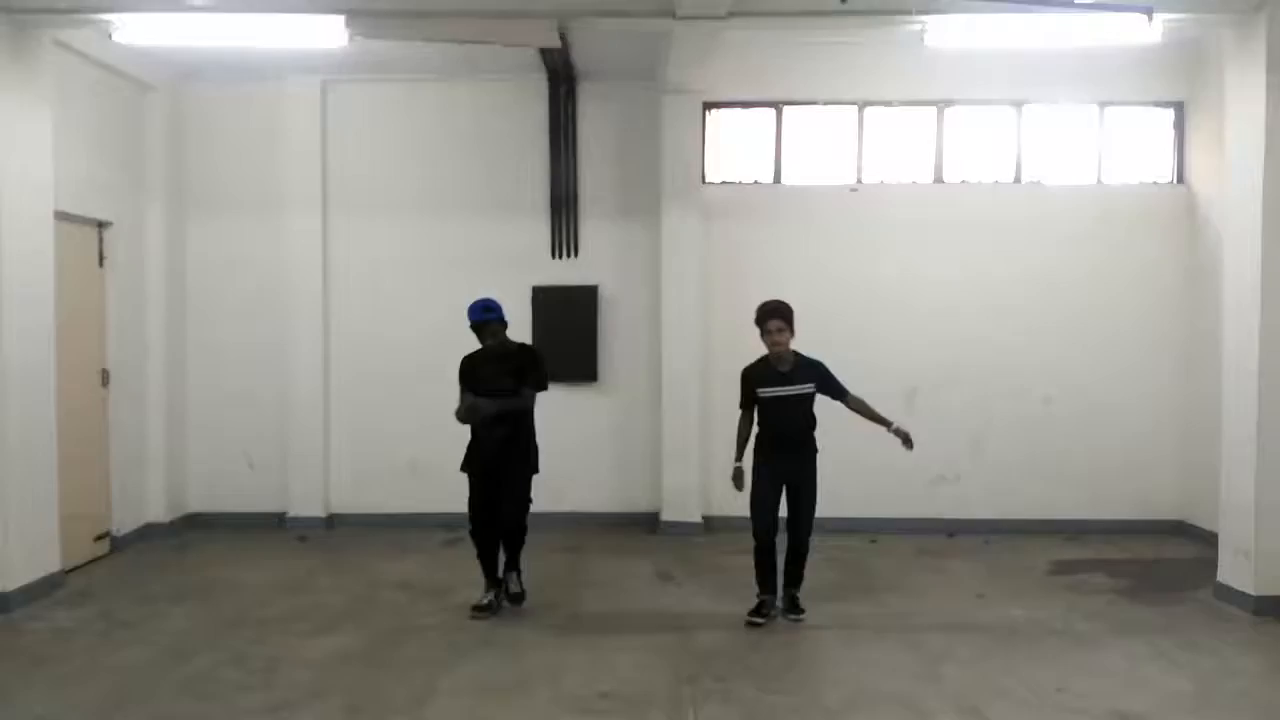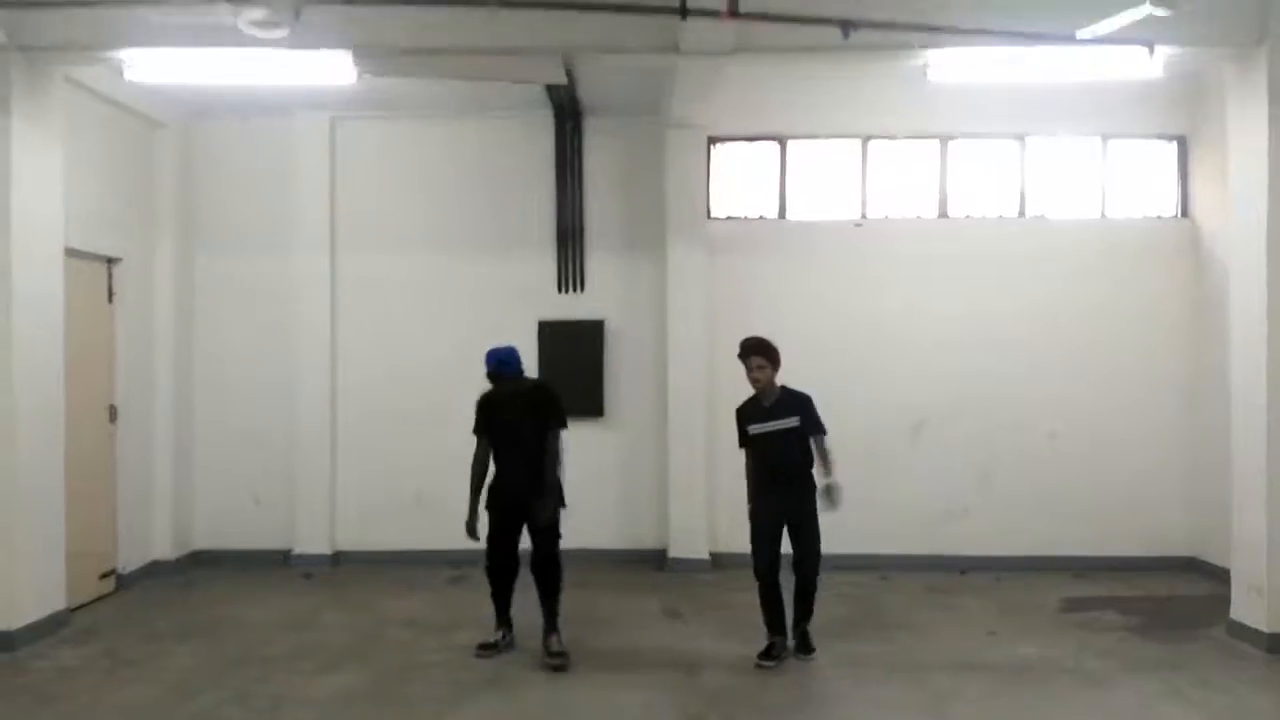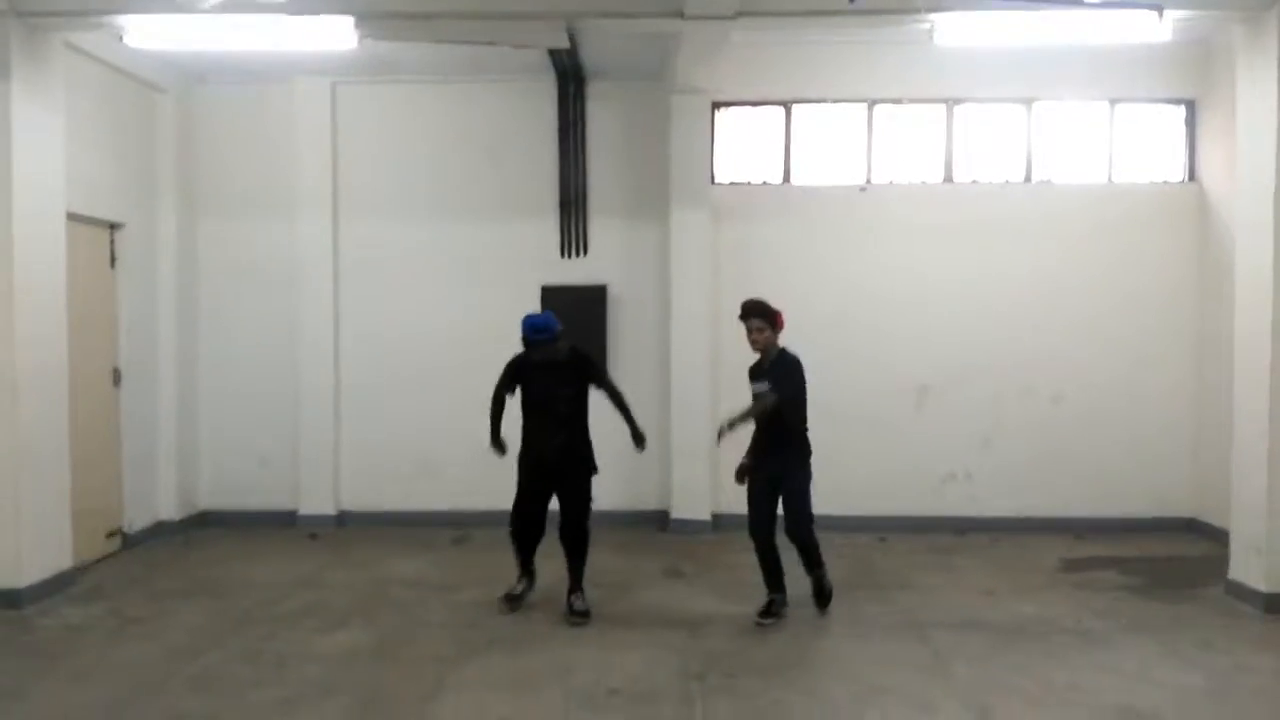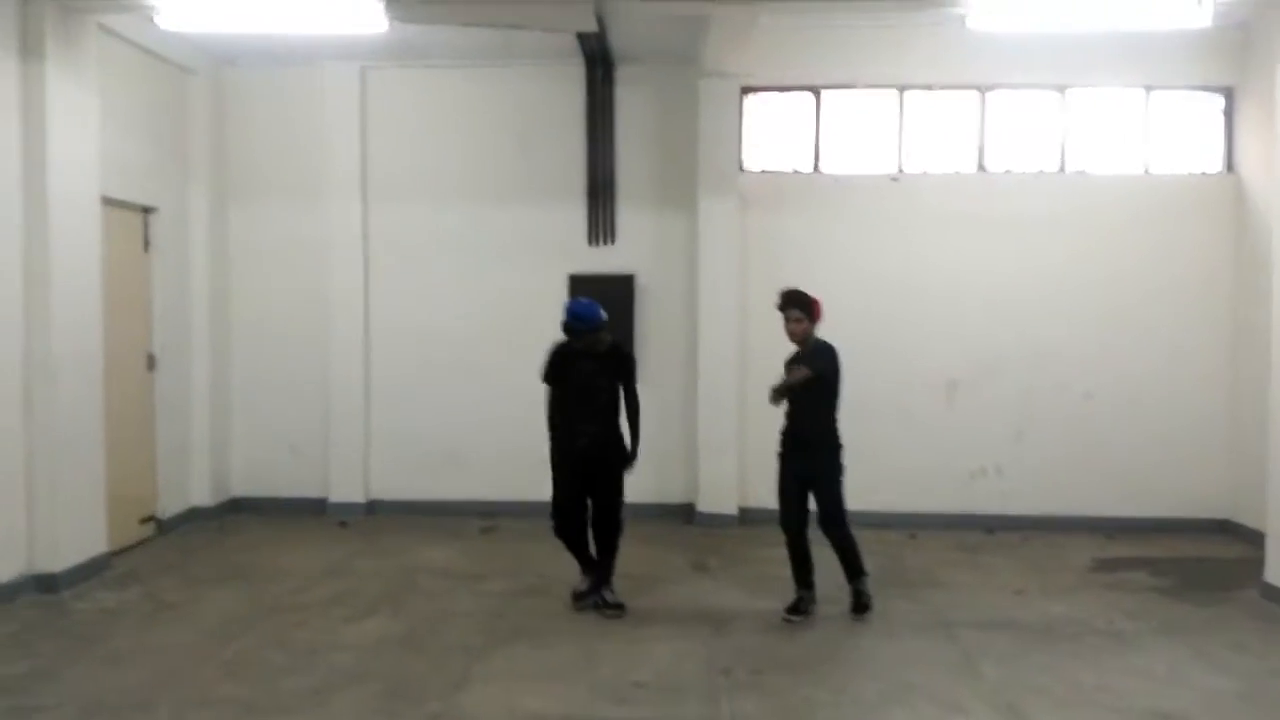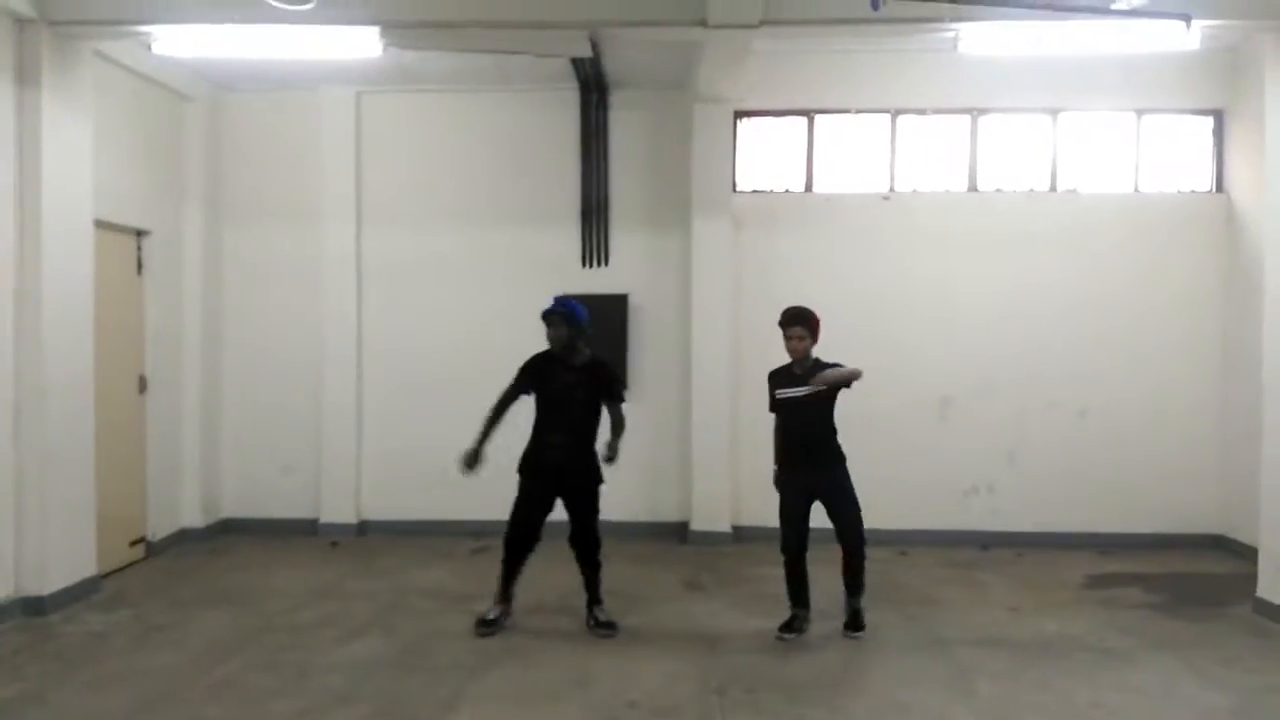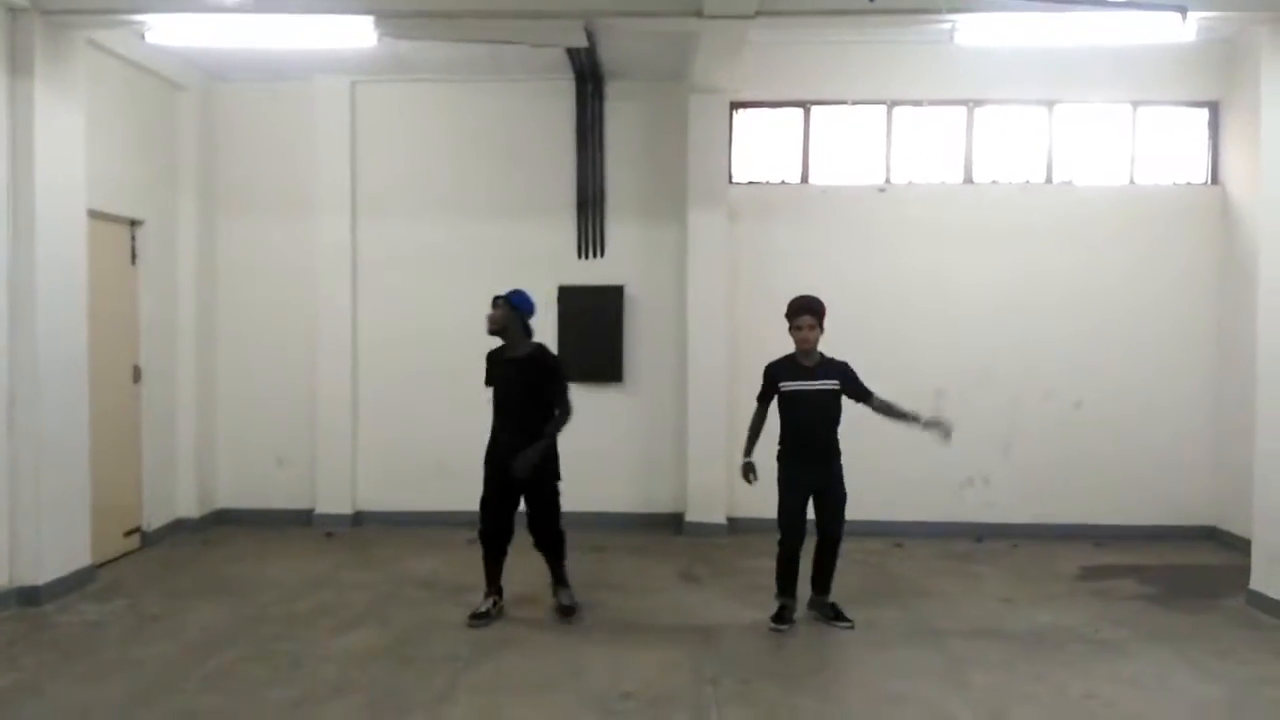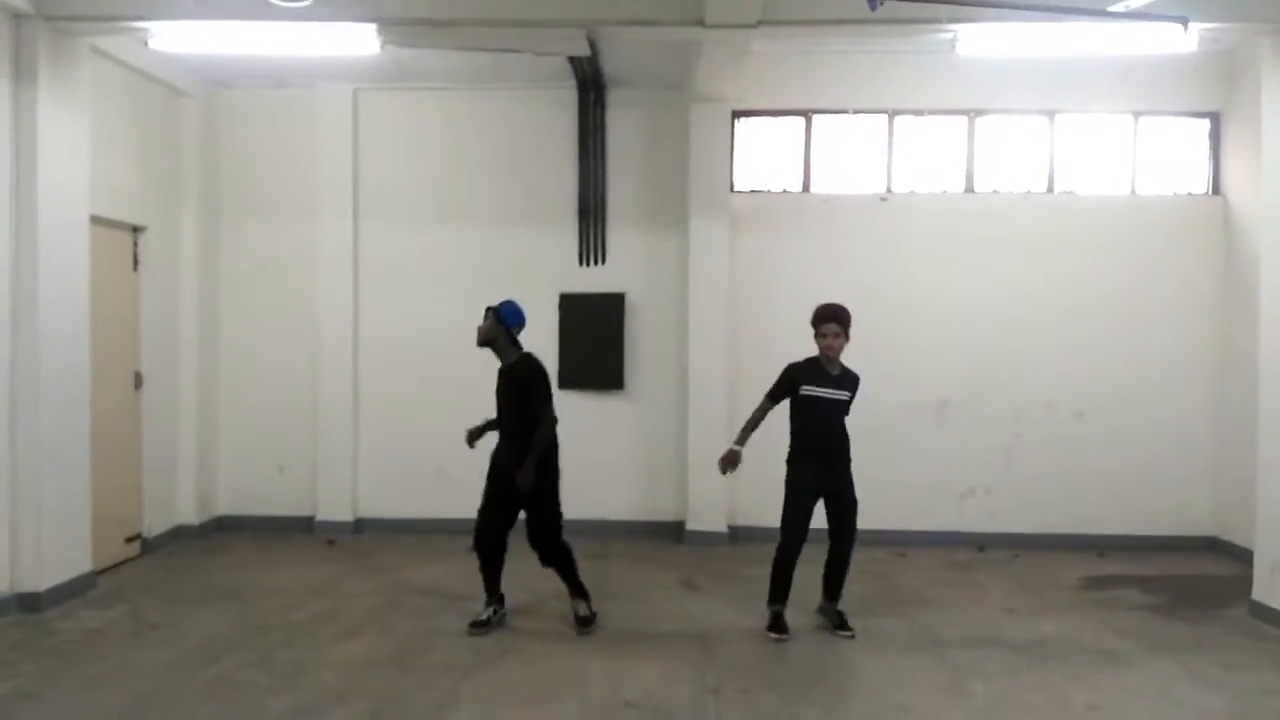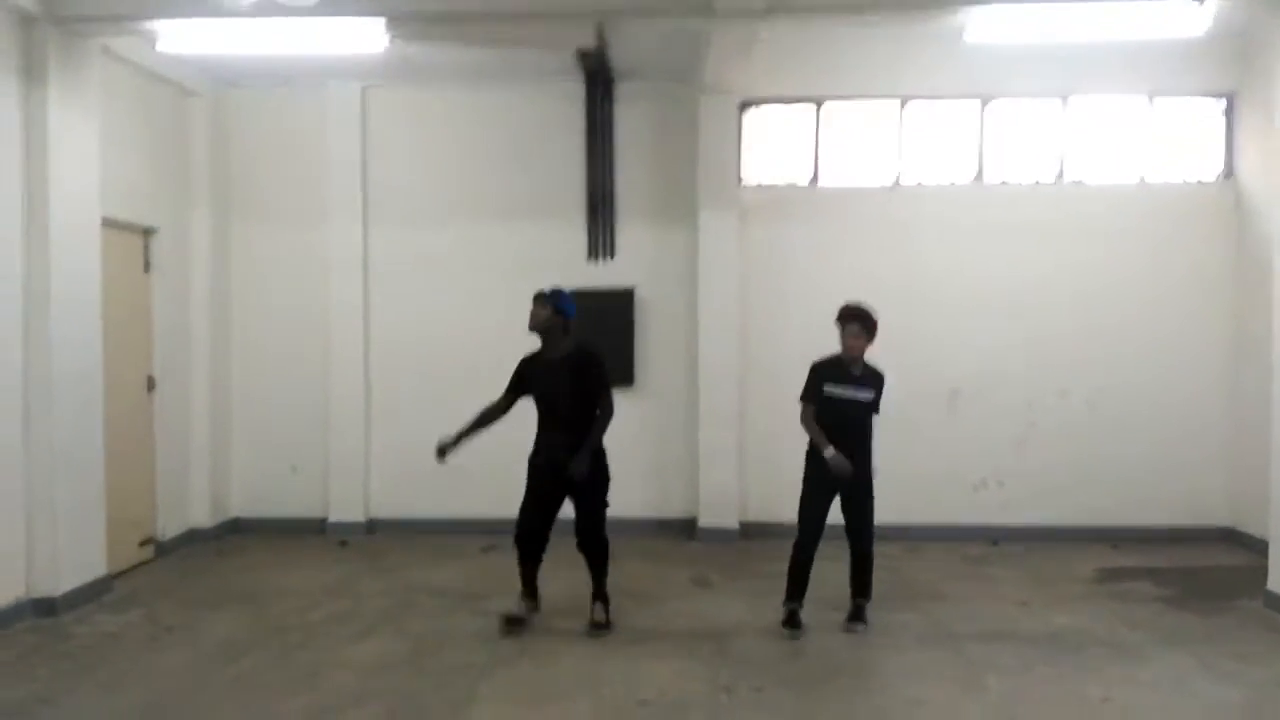
dt=0.3s
person 1, frame 1
left shoulder: (812, 369)
right shoulder: (752, 374)
left elbow: (849, 399)
right elbow: (747, 418)
left wrist: (890, 426)
right wrist: (738, 461)
left hip: (803, 460)
right hip: (767, 462)
left knee: (800, 532)
right knee: (763, 530)
left ankle: (791, 593)
right ankle: (767, 597)
person 1, frame 2
left shoulder: (800, 402)
right shoulder: (745, 411)
left elbow: (818, 442)
left wrist: (828, 479)
right wrist: (752, 502)
left hip: (801, 496)
right hip: (766, 500)
left knee: (807, 567)
right knee: (765, 570)
left ankle: (802, 628)
right ankle: (777, 638)
person 1, frame 3
left shoulder: (788, 364)
right shoulder: (756, 370)
left elbow: (765, 404)
left wrist: (730, 424)
right wrist: (748, 458)
left hip: (792, 459)
right hip: (763, 460)
left knee: (798, 527)
right knee: (760, 530)
left ankle: (819, 576)
right ankle: (776, 596)
person 1, frame 4
left shoulder: (824, 353)
right shoulder: (795, 361)
left elbow: (792, 380)
left wrist: (778, 391)
left hip: (823, 453)
right hip: (793, 453)
left knee: (833, 522)
right knee: (792, 526)
left ankle: (859, 584)
right ankle: (805, 593)
person 1, frame 5
left shoulder: (826, 371)
right shoulder: (777, 378)
left elbow: (853, 374)
left wrist: (832, 377)
right wrist: (777, 465)
left hip: (831, 467)
right hip: (793, 473)
left knee: (853, 536)
right knee: (793, 545)
left ankle: (854, 603)
right ankle: (799, 611)
person 1, frame 6
left shoulder: (838, 370)
right shoulder: (776, 370)
left elbow: (874, 403)
right elbow: (761, 412)
left wrist: (919, 420)
right wrist: (748, 455)
left hip: (829, 465)
right hip: (792, 467)
left knee: (831, 536)
right knee: (791, 537)
left ankle: (820, 598)
right ankle: (786, 602)
person 1, frame 7
left shoulder: (851, 381)
right shoulder: (796, 372)
right elbow: (764, 408)
right wrist: (737, 445)
left hip: (840, 471)
right hip: (803, 469)
left knee: (844, 541)
right knee: (792, 541)
left ankle: (830, 607)
right ankle: (776, 610)
person 1, frame 8
left shoulder: (876, 379)
right shoulder: (821, 370)
right elbow: (806, 416)
right wrist: (828, 450)
left hip: (859, 468)
right hip: (823, 465)
left knee: (862, 539)
right knee: (807, 537)
left ankle: (859, 603)
right ankle: (792, 606)
person 2, frame 1
left shoulder: (526, 356)
right shoulder: (470, 363)
left elbow: (526, 401)
right elbow: (467, 403)
left wrist: (493, 406)
right wrist: (465, 412)
left hip: (517, 452)
right hip: (481, 453)
left knee: (512, 518)
right knee: (482, 522)
left ankle: (512, 569)
right ankle: (493, 588)
person 2, frame 2
left shoulder: (544, 396)
right shoulder: (488, 403)
left elbow: (552, 448)
right elbow: (482, 453)
left wrist: (550, 497)
right wrist: (472, 507)
left hip: (540, 491)
right hip: (504, 492)
left knee: (546, 559)
right knee: (499, 561)
left ankle: (552, 634)
right ankle: (503, 629)
person 2, frame 3
left shoulder: (581, 362)
right shoulder: (520, 365)
left elbow: (611, 392)
right elbow: (499, 397)
left wrist: (633, 428)
right wrist: (494, 436)
left hip: (575, 456)
right hip: (535, 456)
left knee: (575, 524)
right knee: (523, 522)
left ankle: (575, 592)
right ankle: (525, 578)
person 2, frame 4
left shoulder: (620, 356)
right shoulder: (562, 354)
left elbow: (630, 397)
right elbow: (554, 399)
left wrist: (635, 444)
right wrist: (555, 441)
left hip: (608, 449)
right hip: (569, 450)
left knee: (607, 519)
right knee: (566, 518)
left ankle: (604, 586)
right ankle: (588, 571)
person 2, frame 5
left shoulder: (600, 370)
right shoulder: (540, 364)
left elbow: (616, 413)
right elbow: (506, 401)
left wrist: (614, 442)
right wrist: (480, 444)
left hip: (580, 464)
right hip: (540, 462)
left knee: (586, 537)
right knee: (520, 532)
left ankle: (595, 608)
right ankle: (501, 603)
person 2, frame 6
left shoulder: (542, 360)
right shoulder: (495, 358)
left elbow: (562, 412)
left wrist: (535, 451)
left hip: (536, 459)
right hip: (499, 455)
left knee: (546, 528)
right knee: (492, 529)
left ankle: (561, 587)
right ankle: (493, 597)
person 2, frame 7
left shoulder: (528, 369)
right shoulder: (505, 371)
left elbow: (547, 420)
left wrist: (528, 468)
right wrist: (486, 427)
left hip: (535, 469)
right hip: (504, 465)
left knee: (546, 539)
right knee: (487, 537)
left ankle: (579, 596)
right ankle: (494, 604)
person 2, frame 8
left shoulder: (585, 359)
right shoulder: (531, 365)
left elbow: (606, 409)
right elbow: (502, 406)
left wrist: (587, 454)
right wrist: (458, 438)
left hip: (585, 459)
right hip: (546, 460)
left knee: (592, 533)
right knee: (529, 532)
left ankle: (599, 602)
right ankle: (528, 598)
